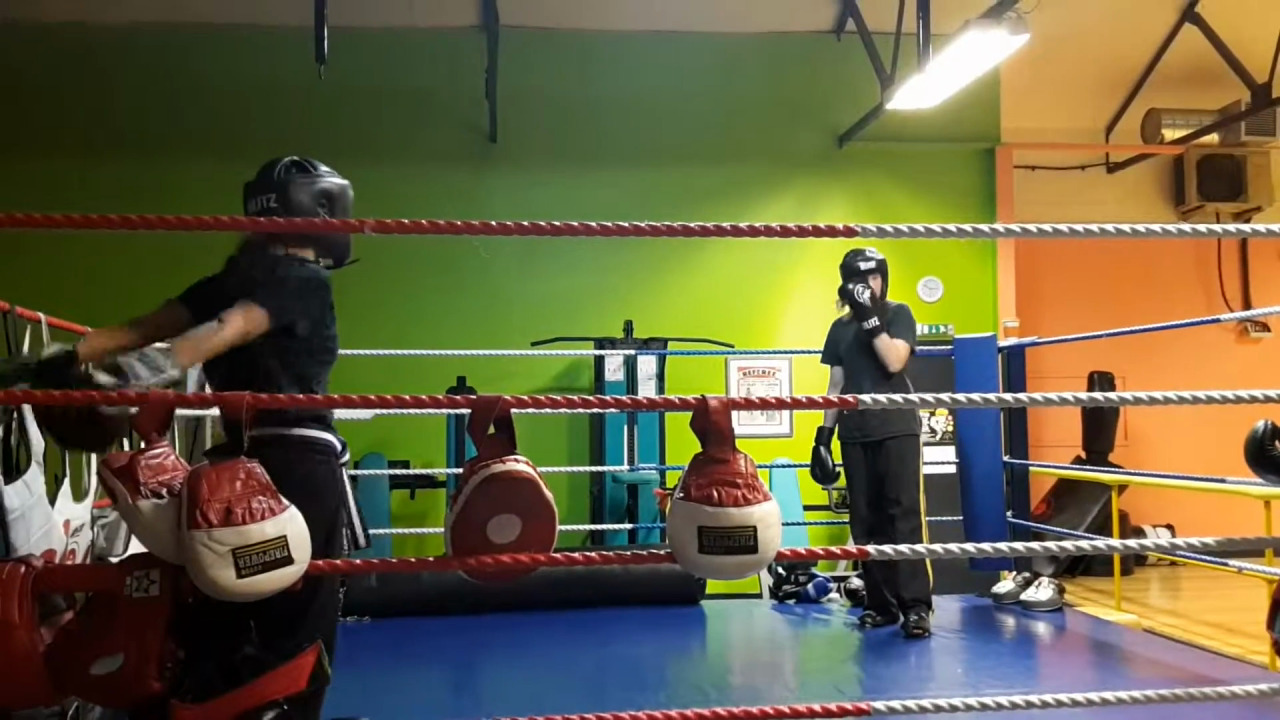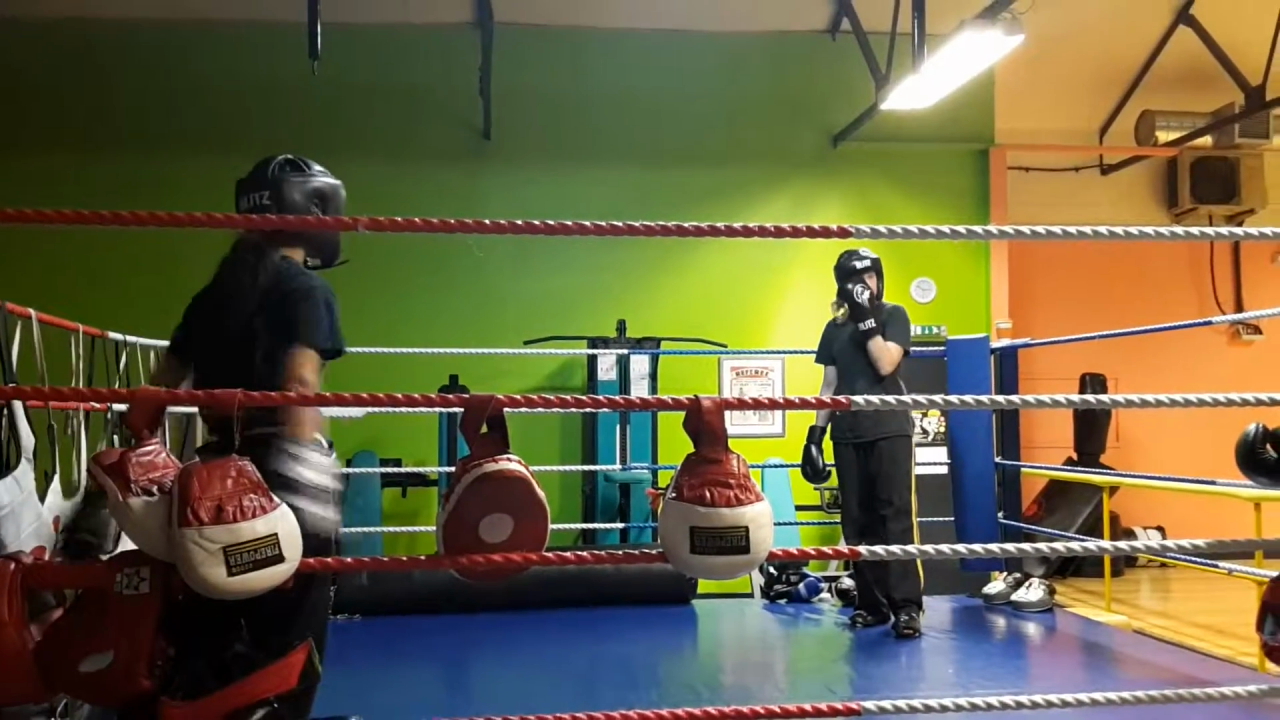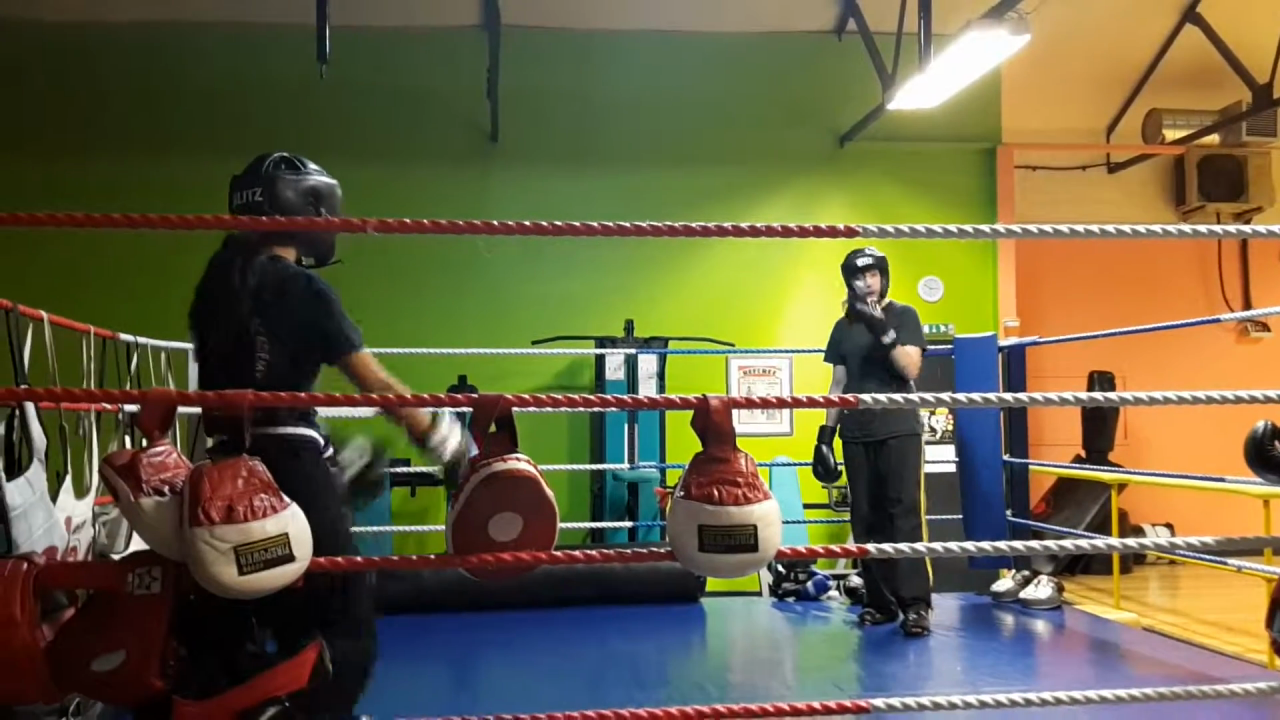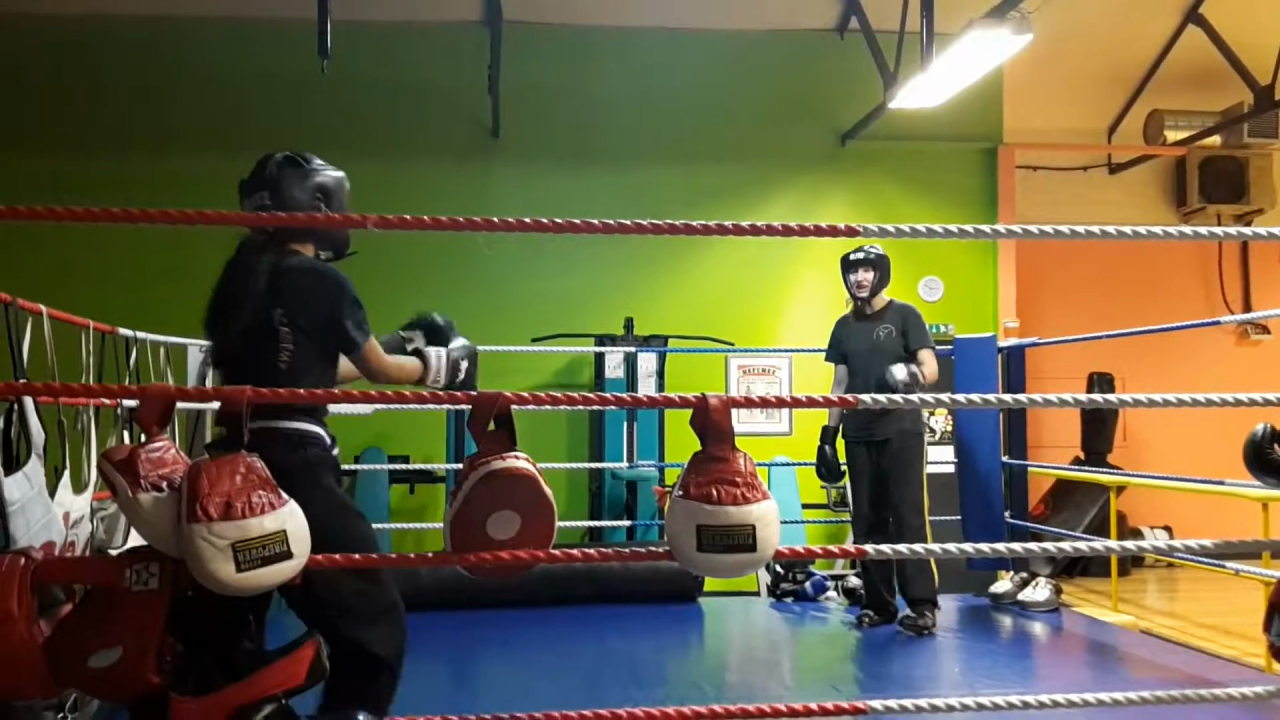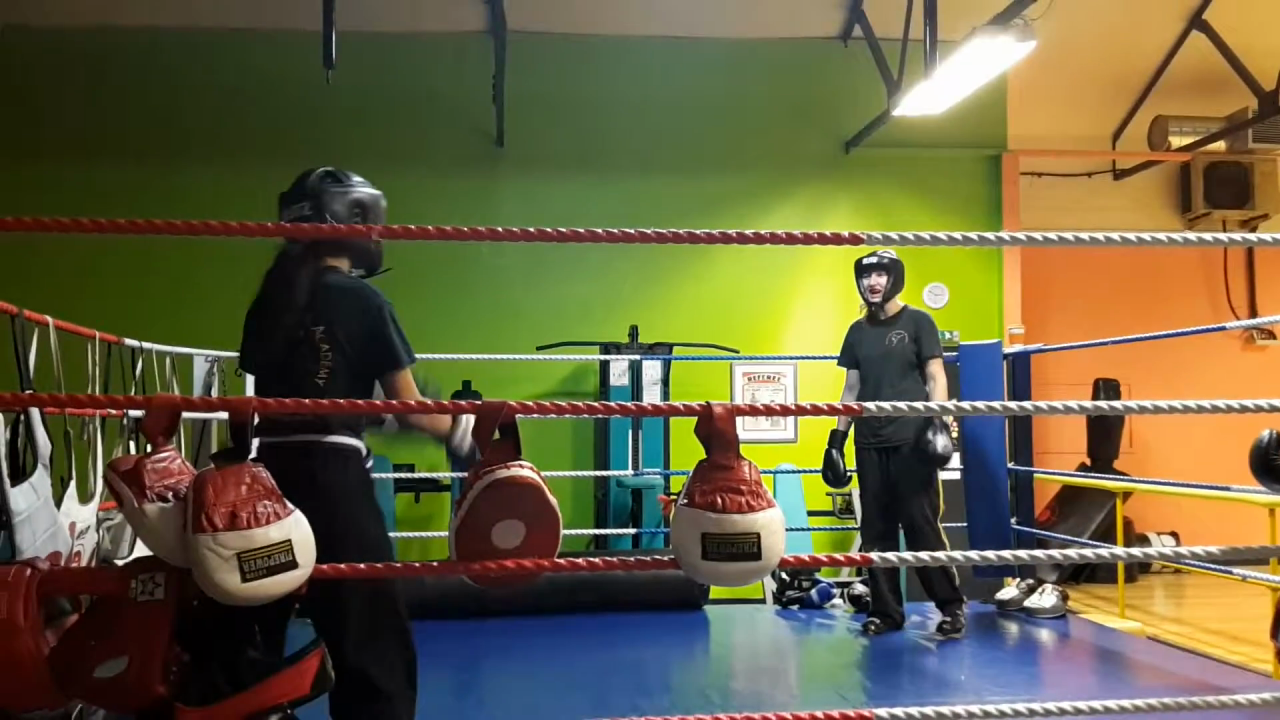
dt=0.2s
person 1, frame 1
left shoulder: (235, 278)
right shoulder: (307, 283)
left elbow: (141, 328)
right elbow: (225, 331)
left wrist: (63, 361)
right wrist: (131, 374)
left hip: (240, 463)
right hip: (302, 467)
left knee: (221, 625)
right knee: (300, 631)
person 1, frame 2
left shoulder: (220, 290)
right shoulder: (305, 290)
left elbow: (162, 385)
right elbow: (301, 388)
right wrist: (305, 482)
right hip: (280, 471)
left knee: (209, 634)
right knee: (290, 633)
person 1, frame 3
left shoulder: (219, 287)
right shoulder: (301, 289)
right elbow: (372, 382)
left wrist: (339, 456)
right wrist: (442, 435)
left hip: (226, 466)
right hip: (289, 468)
left knee: (221, 630)
right knee: (343, 630)
person 1, frame 4
left shoulder: (237, 284)
right shoulder: (321, 282)
right elbow: (379, 367)
left wrist: (407, 343)
right wrist: (443, 359)
right hip: (296, 463)
left knee: (220, 627)
right knee: (367, 618)
person 1, frame 5
left shoulder: (269, 303)
right shoulder: (361, 302)
right elbow: (406, 405)
right wrist: (459, 428)
left hip: (268, 472)
right hip: (332, 477)
right knee: (371, 636)
person 2, frame 1
left shoulder: (897, 313)
right shoulder: (840, 327)
left elbow: (894, 362)
left wrist: (870, 318)
right wrist: (823, 436)
left hip: (897, 430)
right hip: (855, 434)
left knee: (904, 515)
right knee: (865, 520)
left ankle: (916, 605)
right ankle: (881, 602)
person 2, frame 2
left shoulder: (893, 315)
right shoulder: (835, 327)
left elbow: (885, 365)
left wrist: (865, 318)
right wrist: (815, 435)
left hip: (890, 431)
right hip: (848, 435)
left knee: (896, 516)
right knee: (857, 520)
left ankle: (907, 606)
right ankle: (872, 602)
person 2, frame 3
left shoulder: (902, 316)
right shoulder: (844, 327)
left elbow: (910, 368)
left wrist: (881, 328)
right wrist: (826, 435)
left hip: (899, 429)
right hip: (857, 434)
left knee: (904, 514)
right knee: (866, 518)
left ankle: (916, 604)
right ankle: (880, 601)
person 2, frame 4
left shoulder: (904, 315)
right shoulder: (844, 326)
left elbow: (931, 368)
left wrist: (910, 374)
right wrist: (828, 435)
left hip: (900, 431)
right hip: (859, 435)
left knee: (907, 515)
right knee: (867, 519)
left ankle: (921, 603)
right ankle: (879, 602)
person 2, frame 5
left shoulder: (918, 322)
right shoulder: (858, 331)
left elbow: (936, 378)
left wrist: (939, 425)
right wrist: (836, 439)
left hip: (912, 438)
right hip: (870, 441)
left knee: (920, 522)
right knee: (875, 527)
left ankle: (951, 604)
right ankle: (885, 610)
